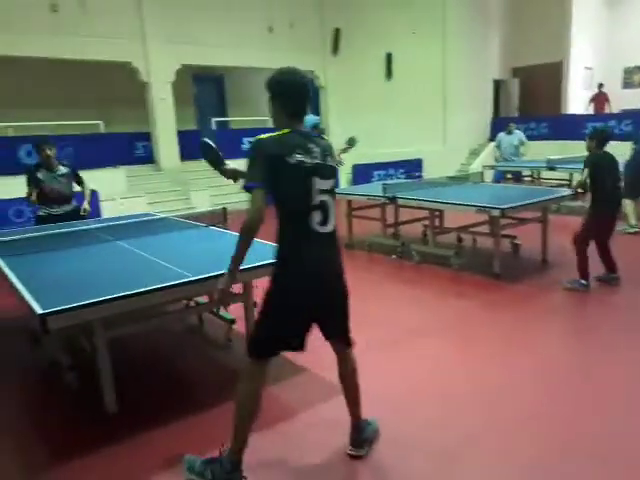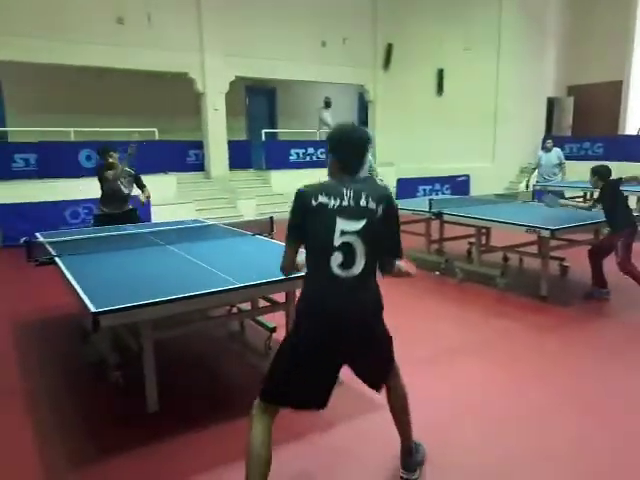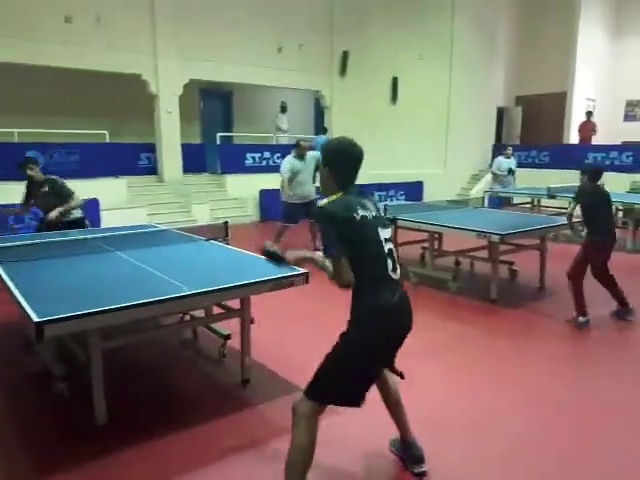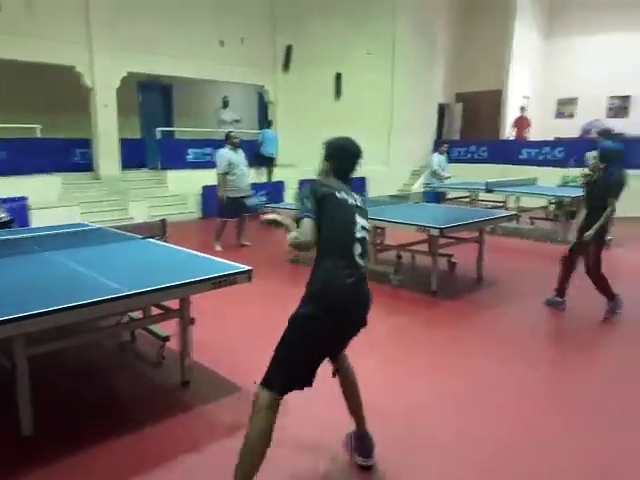
dt=0.7s
person 1, frame 1
left shoulder: (267, 147)
right shoulder: (326, 148)
left elbow: (257, 213)
left wrist: (232, 271)
left hip: (295, 269)
right hip: (330, 266)
left knee: (256, 363)
right knee: (341, 344)
right ankle: (360, 430)
person 1, frame 2
left shoulder: (307, 196)
right shoulder: (382, 197)
left elbow: (288, 266)
right elbow: (390, 267)
right wrist: (405, 267)
left hip: (315, 316)
right hip: (365, 313)
left knee: (262, 411)
right knee: (391, 375)
person 1, frame 3
left shoulder: (329, 210)
right shoulder: (370, 204)
left elbow: (345, 278)
left wrist: (325, 265)
right wrist: (311, 256)
left hip: (372, 317)
right hip: (399, 311)
left knee: (306, 408)
right knee: (376, 369)
right ankle: (410, 449)
person 1, frame 4
left shoulder: (318, 187)
right shoulder: (357, 201)
left elbow: (303, 240)
left wrist: (291, 232)
right wrist: (287, 221)
left hip: (325, 296)
right hip: (358, 297)
left knee: (266, 398)
right knee: (336, 354)
right ankle: (362, 441)
person 2, frame 1
left shoulder: (592, 158)
right shoulder: (610, 158)
left elbow: (584, 179)
right elbow: (612, 181)
left wrist: (577, 187)
left hip: (600, 206)
right hip: (613, 206)
left knee: (580, 240)
right knee: (601, 240)
left ankle: (583, 281)
right ankle: (612, 273)
person 2, frame 2
left shoulder: (610, 186)
right shoulder: (603, 193)
right elbow: (589, 206)
right wrist: (567, 203)
left hip: (625, 229)
right hip: (616, 230)
left knee: (624, 263)
right knee: (594, 253)
right ankle: (601, 289)
person 2, frame 3
left shoulder: (583, 190)
right shoulder: (604, 193)
left elbow: (570, 212)
right elbow: (611, 217)
left wrist: (571, 224)
left hip: (595, 238)
right hip: (609, 238)
left knee: (574, 275)
right knee: (602, 272)
left ankle: (582, 317)
right ankle: (625, 308)
person 2, frame 4
left shoulder: (607, 181)
right shoulder: (590, 182)
left elbow: (611, 208)
left wrist: (594, 230)
right wrist: (577, 229)
left hip: (596, 232)
right hip: (585, 230)
left knee: (593, 269)
right knee: (568, 260)
left ankle: (613, 300)
right ankle: (559, 297)
